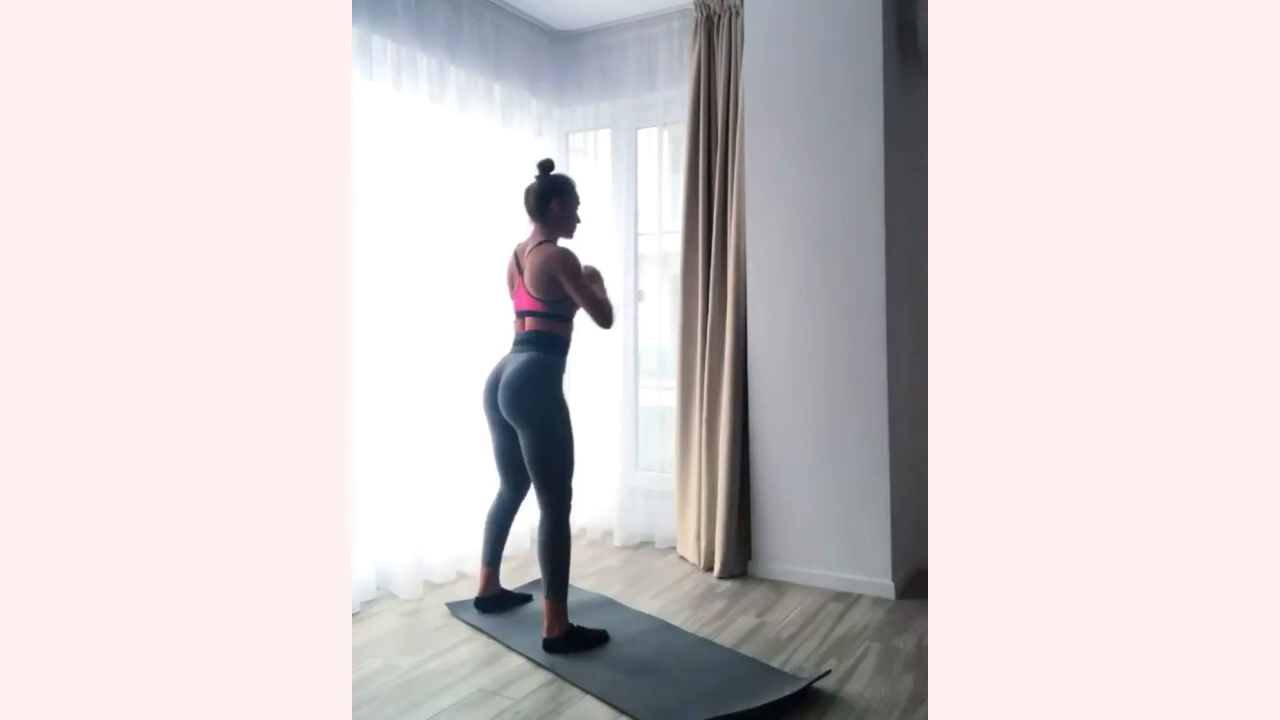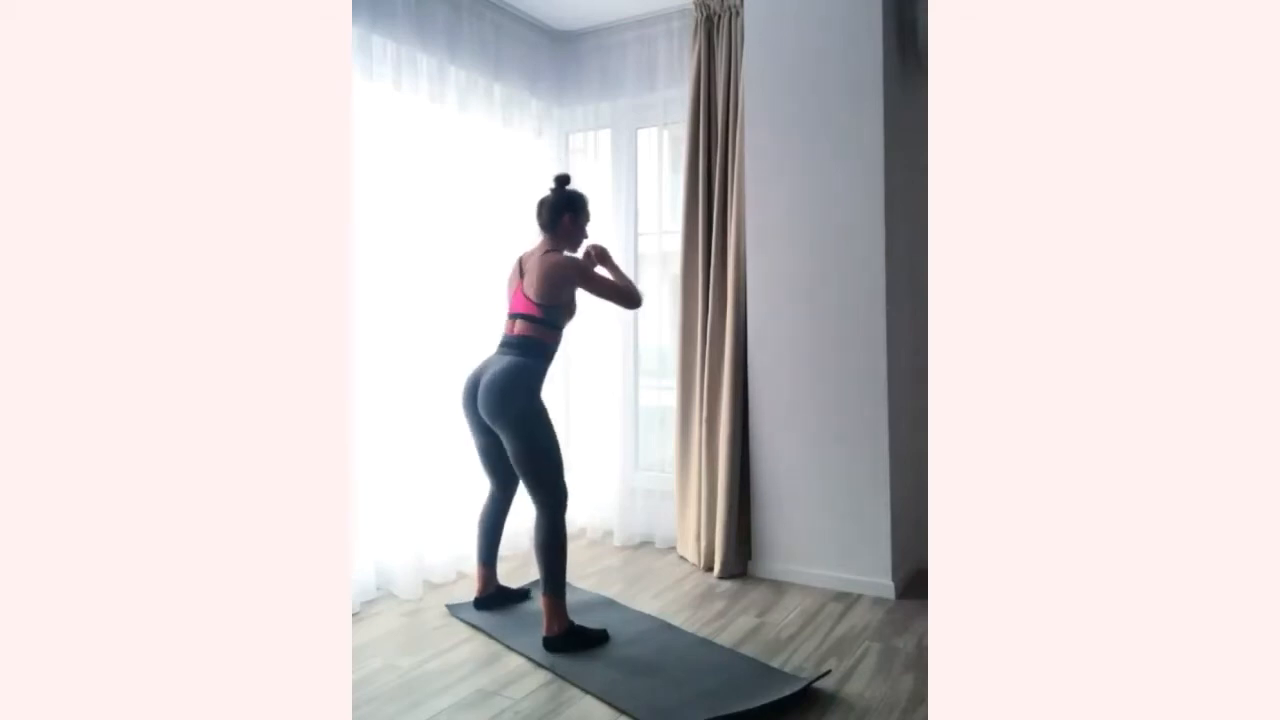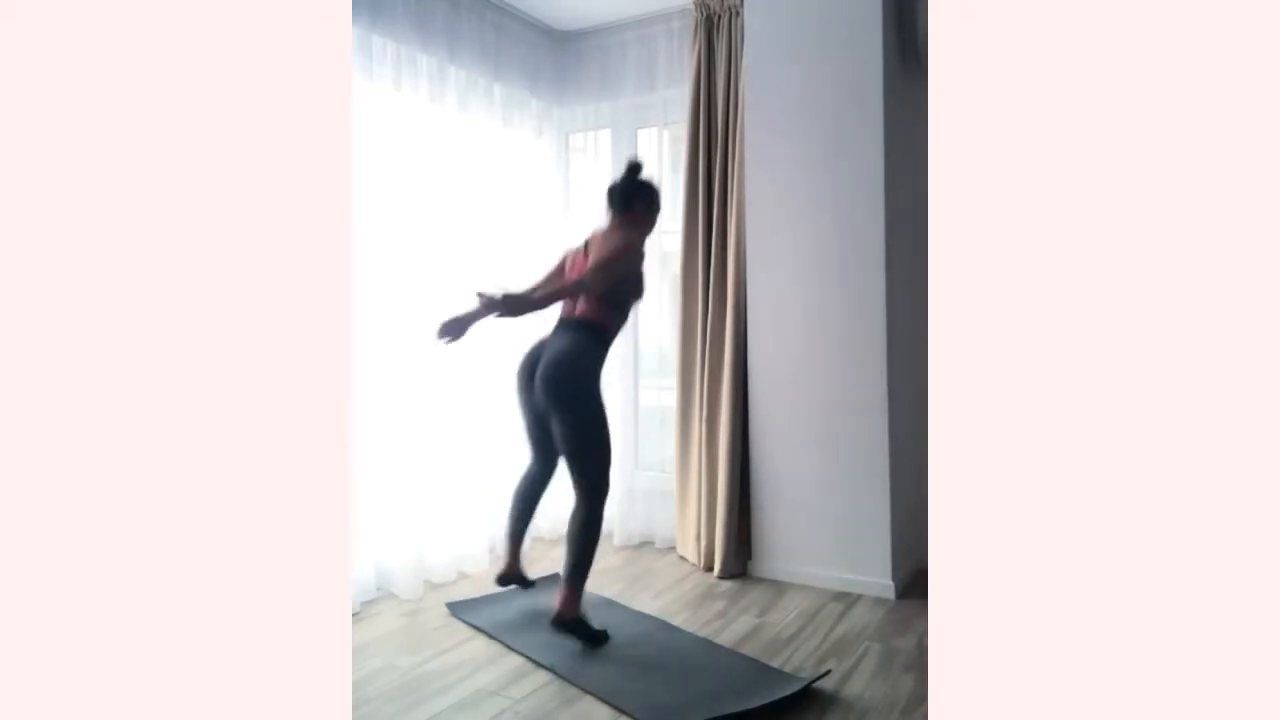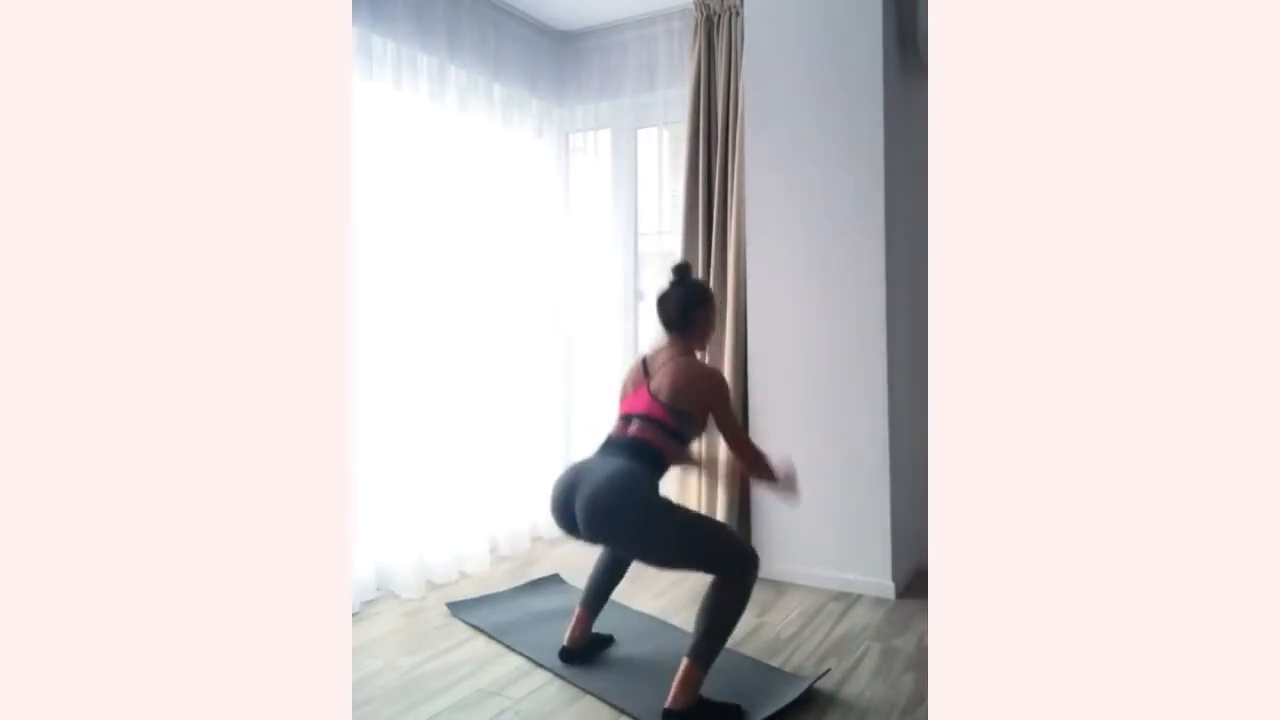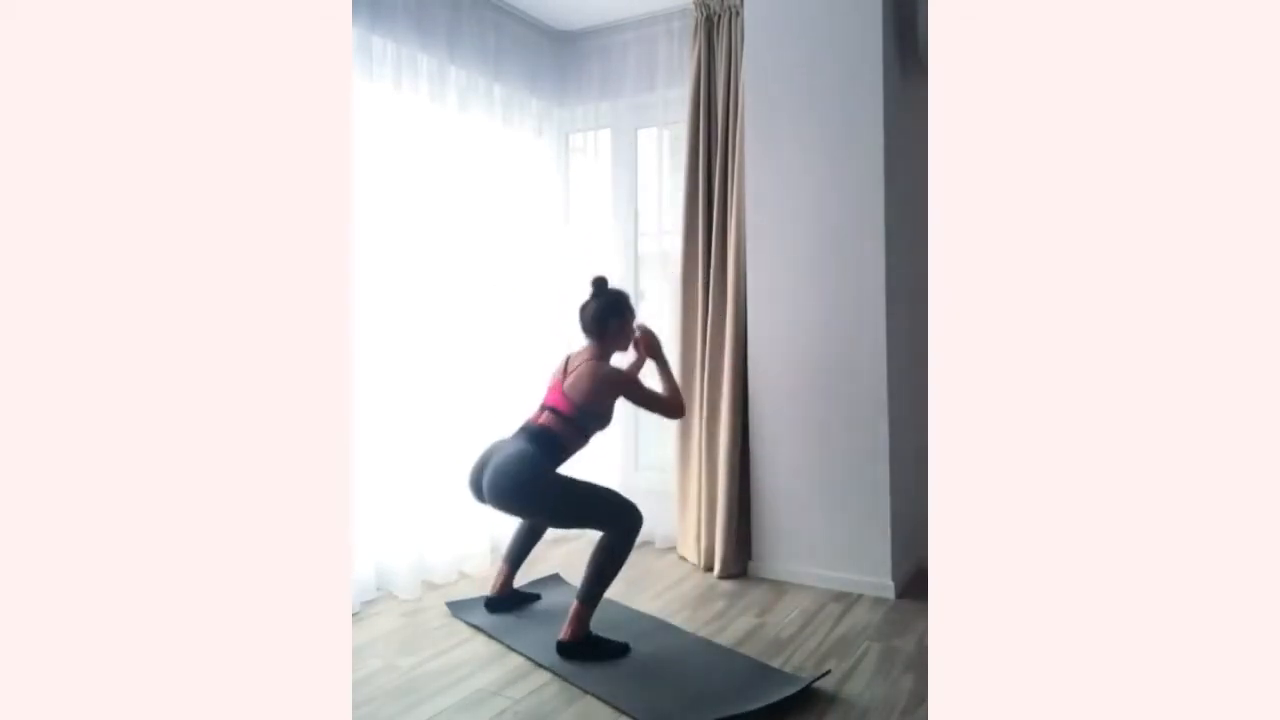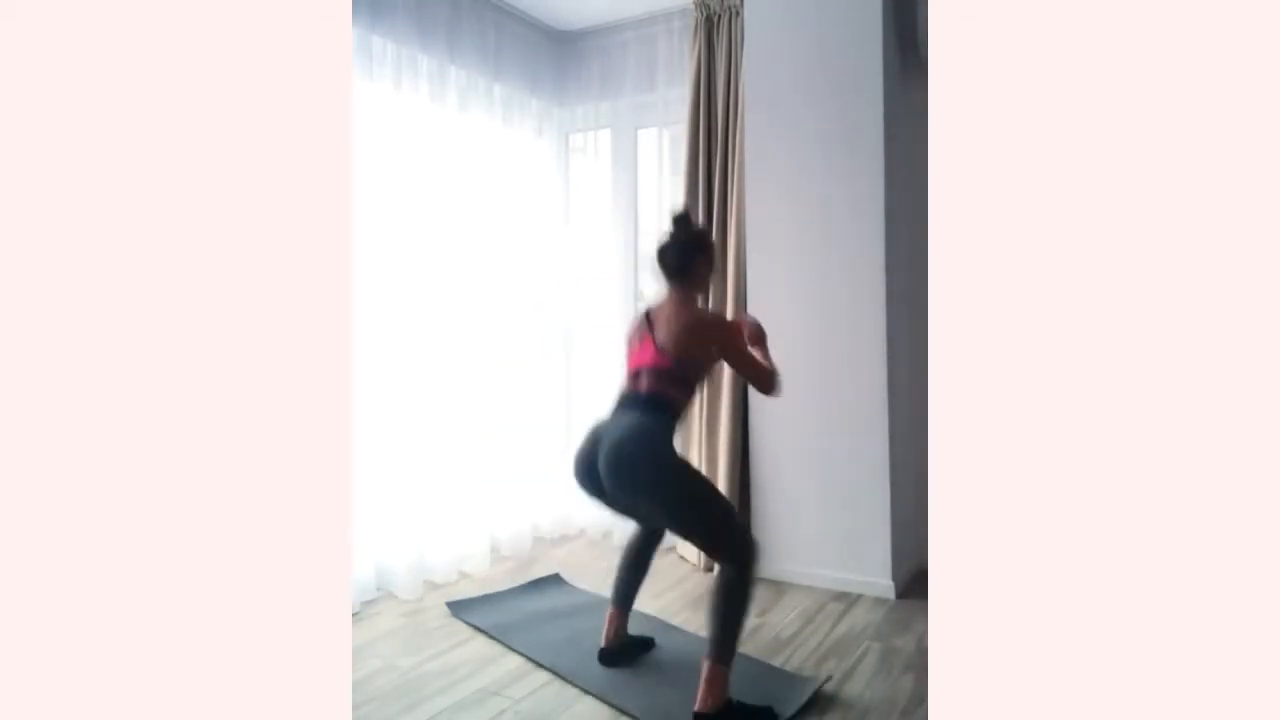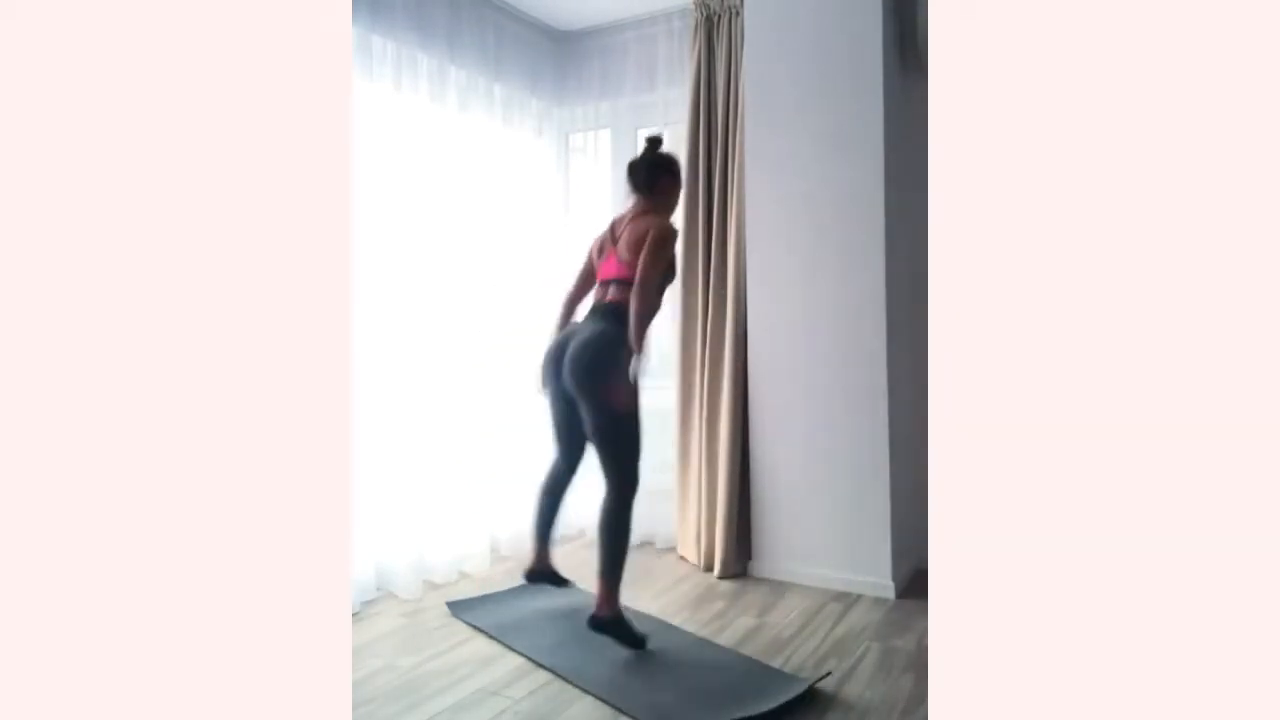
dt=0.7s
person 1, frame 1
left shoulder: (517, 256)
right shoulder: (558, 257)
right elbow: (604, 318)
left wrist: (578, 283)
right wrist: (596, 280)
left hip: (501, 378)
right hip: (534, 384)
left knee: (511, 488)
right knee: (555, 505)
left ankle: (488, 588)
right ankle: (556, 627)
person 1, frame 2
left shoulder: (523, 262)
right shoulder: (564, 265)
right elbow: (631, 299)
left wrist: (586, 268)
right wrist: (605, 263)
left hip: (479, 382)
right hip: (511, 390)
left knee: (502, 486)
right knee: (551, 503)
left ankle: (487, 587)
right ankle: (557, 627)
person 1, frame 3
left shoulder: (582, 248)
right shoulder: (629, 247)
left elbow: (536, 291)
right elbow: (581, 284)
left wrist: (478, 313)
right wrist: (507, 303)
left hip: (536, 360)
right hip: (570, 372)
left knee: (542, 463)
right knee: (592, 491)
left ankle: (511, 564)
right ankle: (568, 609)
person 1, frame 4
left shoulder: (638, 370)
right shoulder: (704, 378)
right elbow: (742, 452)
left wrist: (696, 460)
right wrist: (776, 475)
left hip: (567, 494)
right hip: (620, 500)
left knee: (627, 539)
right knee: (738, 564)
left ankle: (578, 638)
person 1, frame 5
left shoulder: (570, 361)
right shoulder: (609, 377)
right elbow: (674, 409)
left wrist: (638, 363)
right wrist: (658, 358)
left hip: (488, 466)
right hip: (517, 477)
left knee: (544, 503)
right knee: (624, 520)
left ankle: (501, 589)
right ankle: (575, 633)
person 1, frame 6
left shoulder: (642, 322)
right shoulder: (706, 323)
right elbow: (767, 384)
right wrist: (755, 341)
left hip: (594, 451)
right hip: (638, 457)
left knee: (652, 522)
right knee: (738, 551)
left ankle: (614, 639)
person 1, frame 7
left shoulder: (608, 232)
right shoulder: (660, 230)
right elbow: (640, 298)
right wrist: (627, 365)
left hip: (565, 349)
right hip: (602, 355)
left knee: (566, 459)
right knee: (622, 482)
left ankle: (539, 561)
right ankle: (606, 610)
